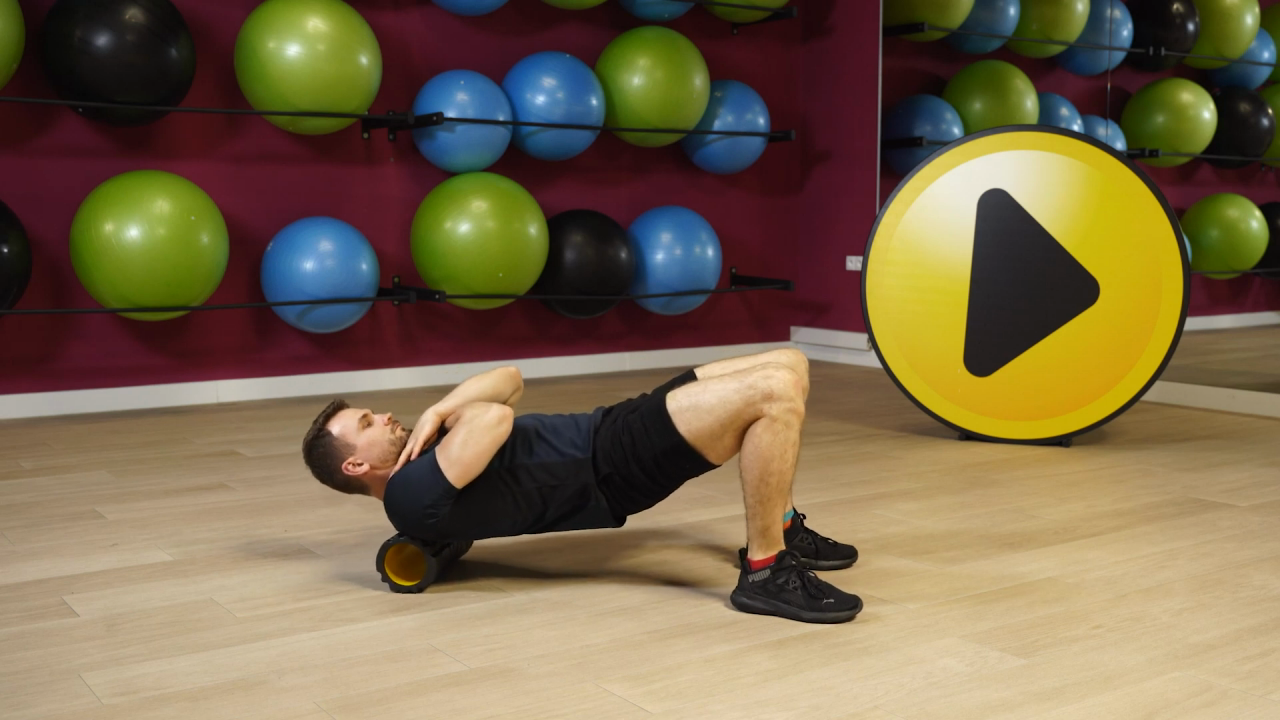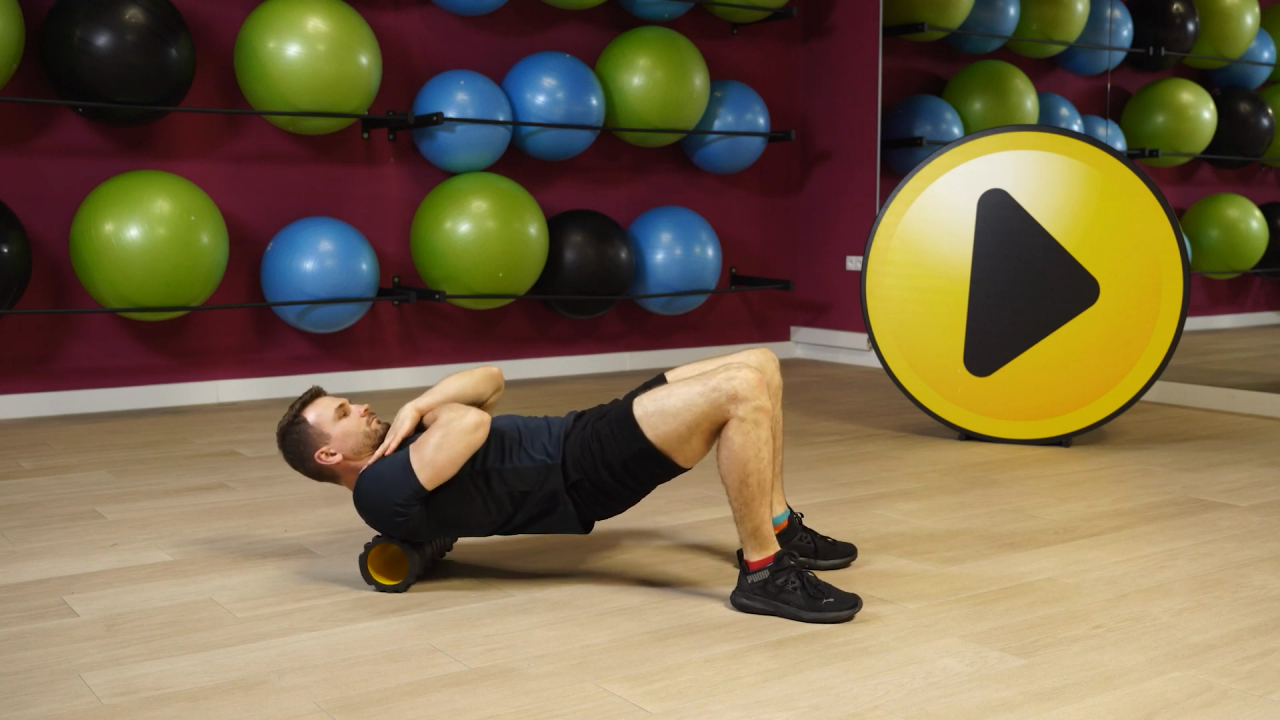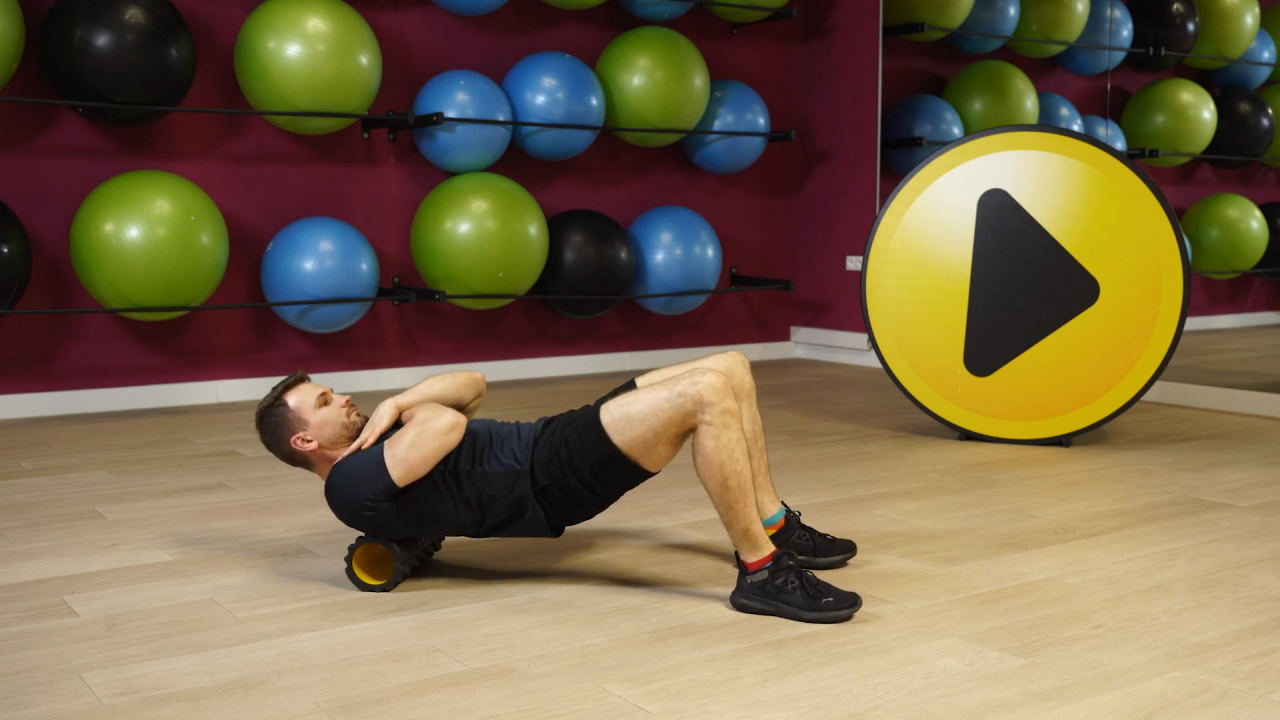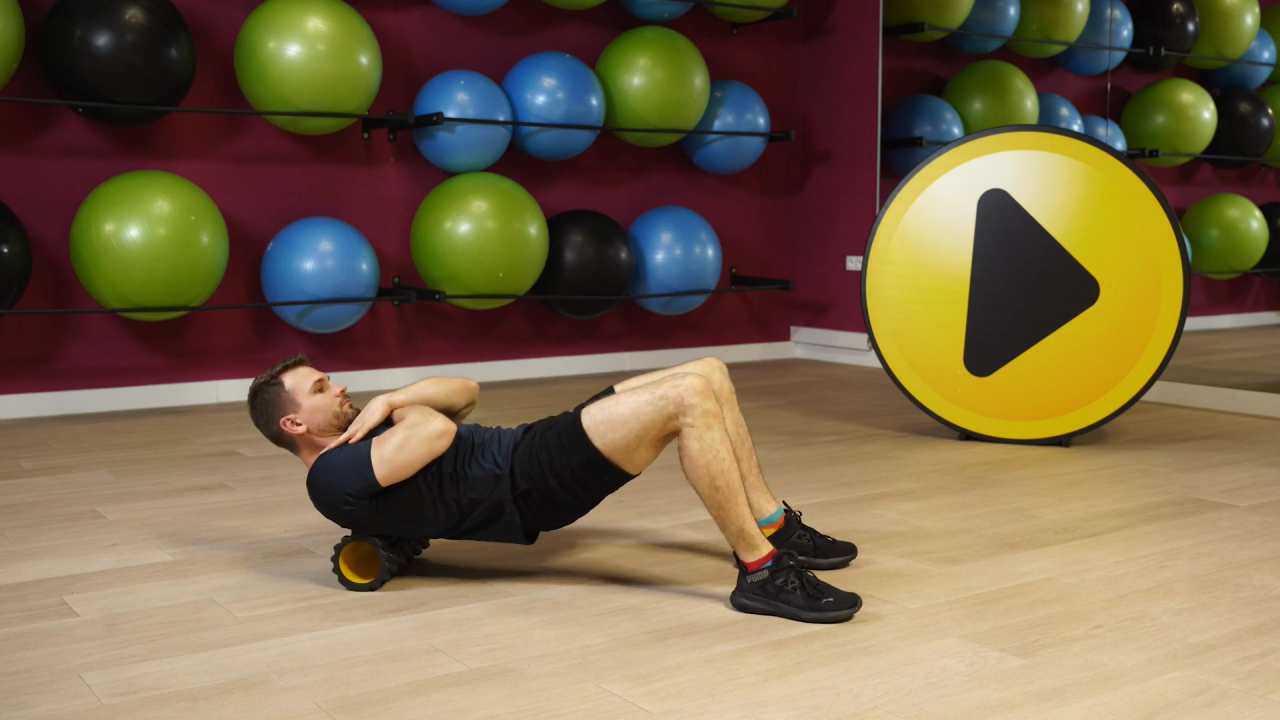
dt=0.5s
person 1, frame 1
left shoulder: (430, 453)
right shoulder: (413, 497)
left elbow: (510, 379)
right elbow: (496, 418)
left wrist: (440, 411)
right wrist: (446, 412)
left hip: (609, 433)
right hip: (609, 468)
left knee: (787, 364)
right knee: (774, 392)
left ankle: (782, 529)
right ankle: (765, 572)
person 1, frame 2
left shoulder: (404, 450)
right shoulder: (383, 492)
left elbow: (490, 378)
right elbow: (470, 425)
left wrist: (418, 406)
right wrist: (426, 409)
left hip: (581, 437)
right hip: (580, 474)
left knee: (759, 365)
right knee: (741, 392)
left ankle: (778, 529)
right ankle: (763, 572)
person 1, frame 3
left shoulder: (382, 442)
right shoulder: (353, 485)
left elbow: (473, 384)
right elbow: (447, 426)
left wrist: (397, 402)
right wrist: (405, 405)
left hip: (552, 444)
right hip: (549, 479)
left knee: (729, 369)
right knee: (708, 394)
left ankle: (775, 526)
right ankle: (761, 571)
person 1, frame 4
left shoulder: (368, 438)
right shoulder: (335, 479)
left elbow: (466, 390)
right elbow: (438, 431)
left wrist: (389, 402)
right wrist: (397, 404)
left hip: (532, 451)
right hip: (530, 484)
left knee: (708, 374)
right knee: (688, 397)
left ankle: (774, 526)
right ankle: (761, 571)
